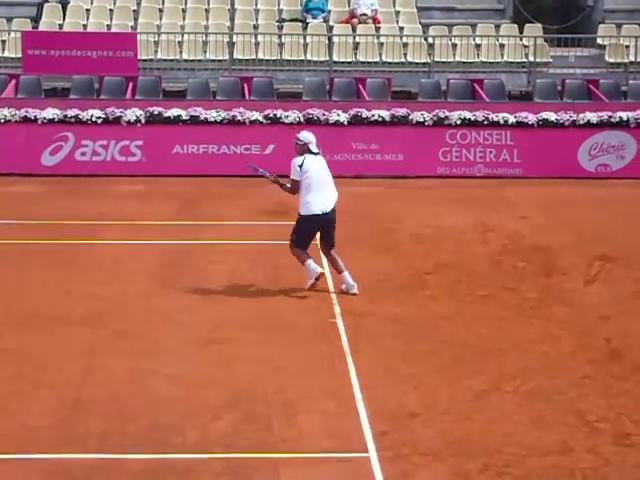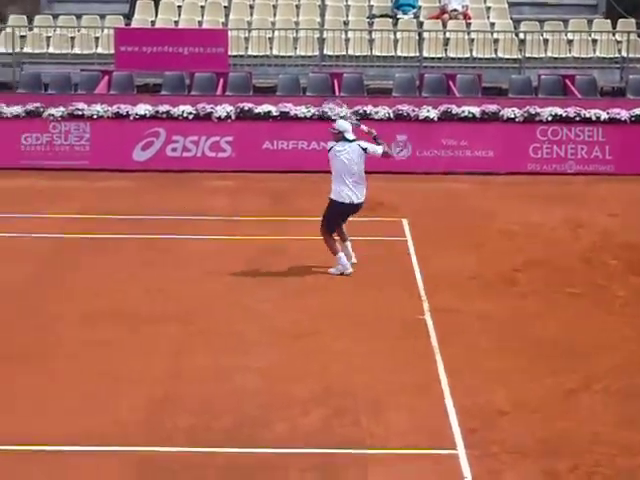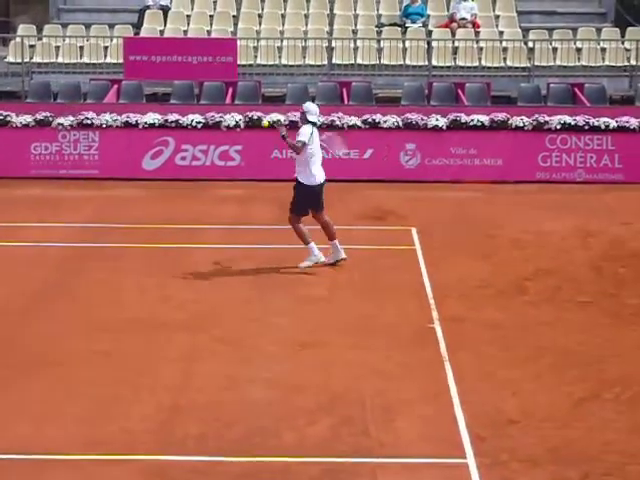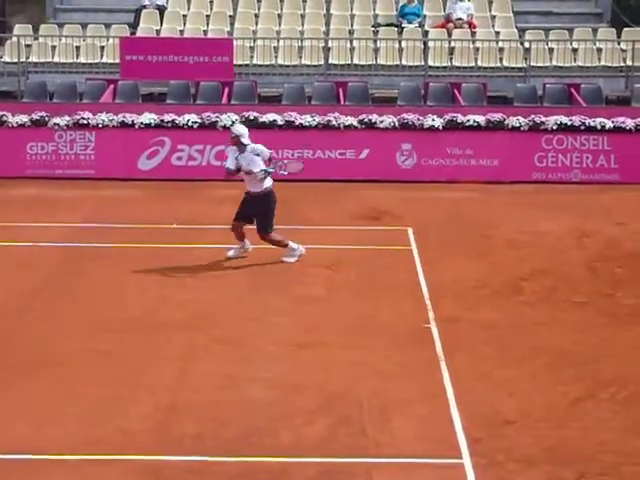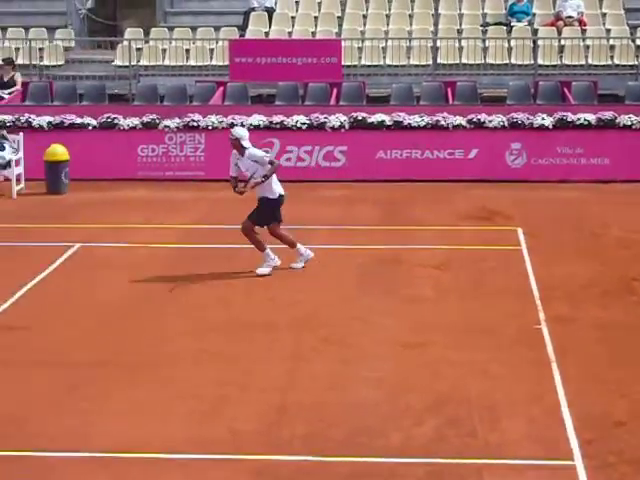
dt=0.4s
person 1, frame 1
left shoulder: (298, 162)
right shoulder: (321, 160)
left elbow: (295, 190)
left wrist: (279, 183)
left hip: (310, 213)
right hip: (329, 212)
left knee: (296, 247)
right knee: (328, 250)
left ankle: (314, 270)
right ankle: (349, 284)
person 1, frame 2
left shoulder: (332, 148)
right shoulder: (362, 146)
right elbow: (387, 153)
right wrist: (375, 138)
left hip: (340, 199)
right hip: (358, 200)
left knee: (326, 231)
right knee: (336, 222)
left ankle: (343, 264)
right ankle: (348, 254)
person 1, frame 3
left shoulder: (305, 129)
right shoulder: (312, 130)
left elbow: (298, 149)
left wrist: (285, 136)
left hip: (306, 182)
right hip: (317, 180)
left knee: (294, 219)
right knee: (320, 216)
left ankle: (314, 254)
right ankle: (337, 252)
person 1, frame 4
left shoulder: (256, 149)
right shoulder: (234, 152)
left elbow: (272, 158)
right elbow: (228, 174)
left wrist: (268, 171)
right wrist: (241, 170)
left hip: (265, 195)
right hip: (251, 195)
left knee: (265, 235)
right knee: (236, 226)
left ankle: (295, 249)
right ankle: (243, 246)
person 1, frame 5
left shoulder: (253, 153)
right shoulder: (235, 156)
left elbow: (275, 164)
right elbow: (233, 177)
left wrist: (263, 179)
right wrist: (236, 188)
left hip: (273, 196)
right hip: (265, 196)
left knee: (246, 228)
right knee: (275, 231)
left ankle: (270, 259)
right ankle: (304, 253)
